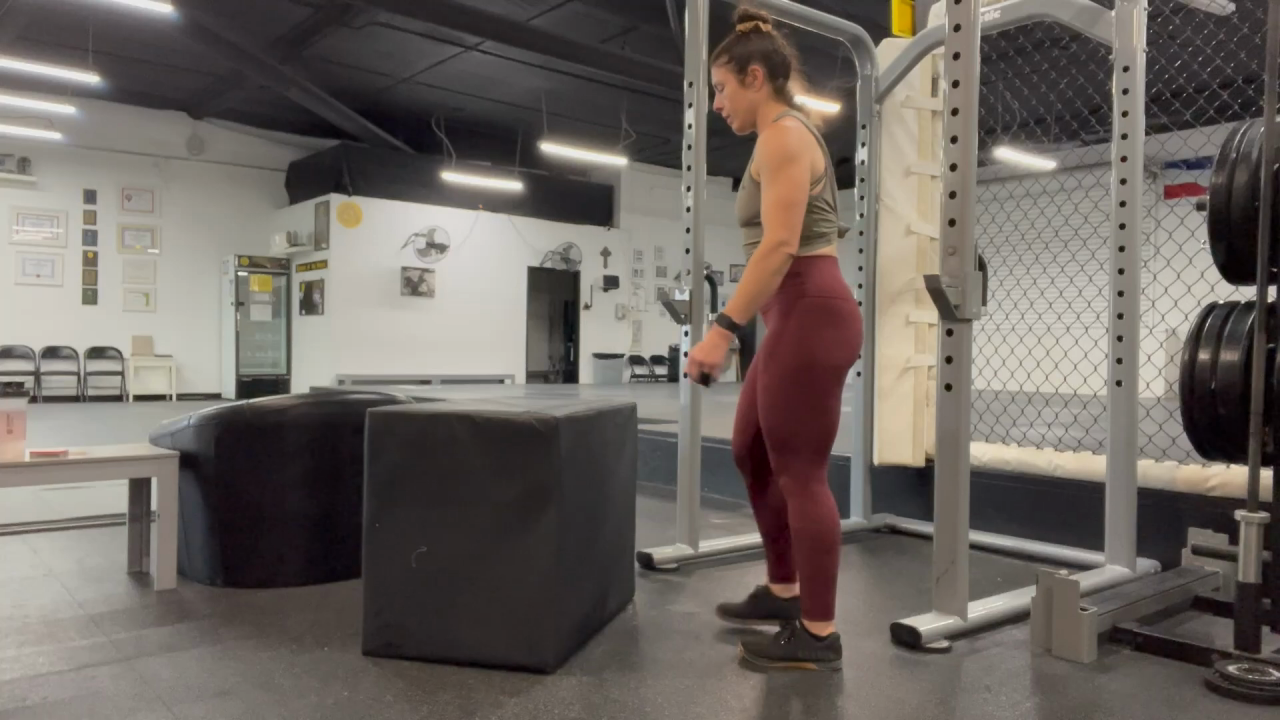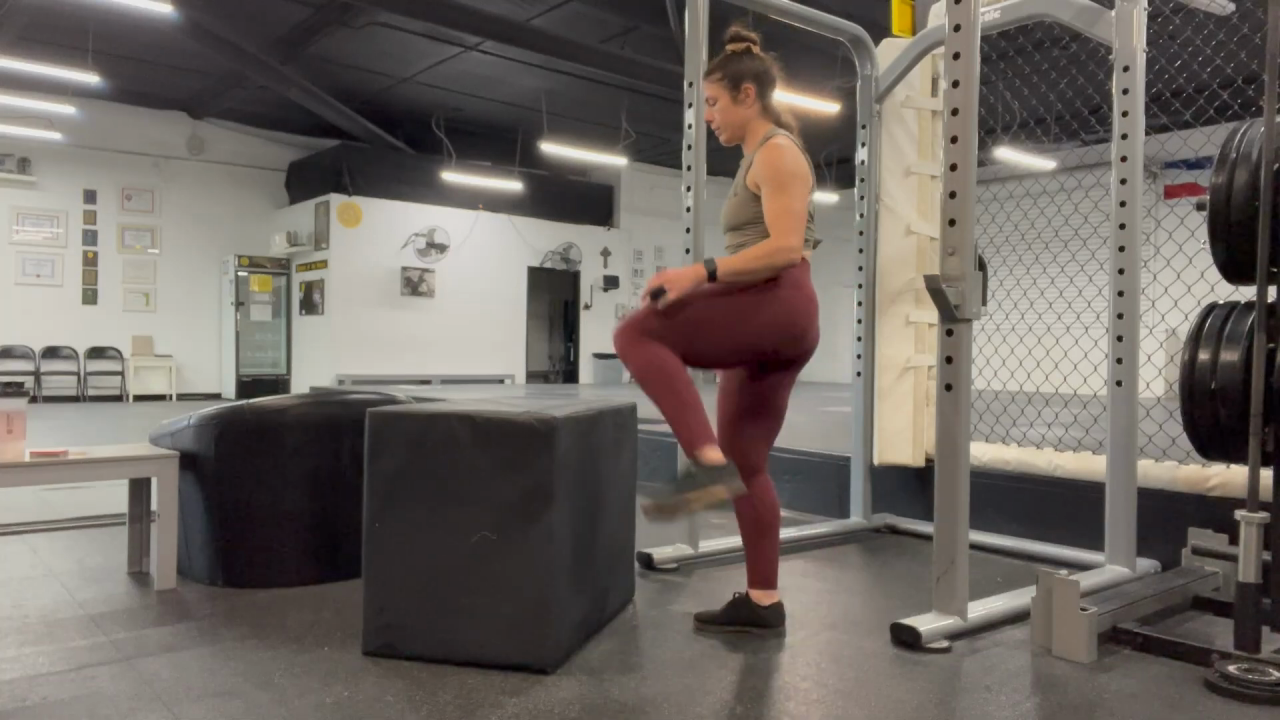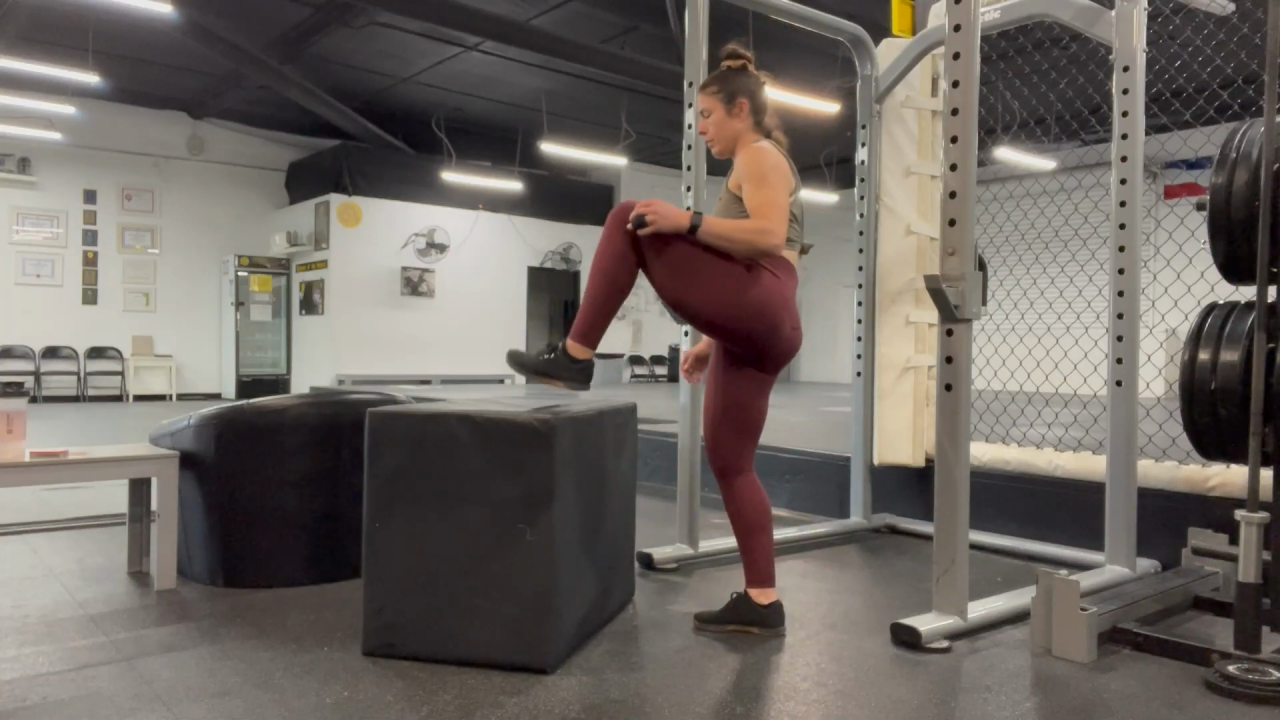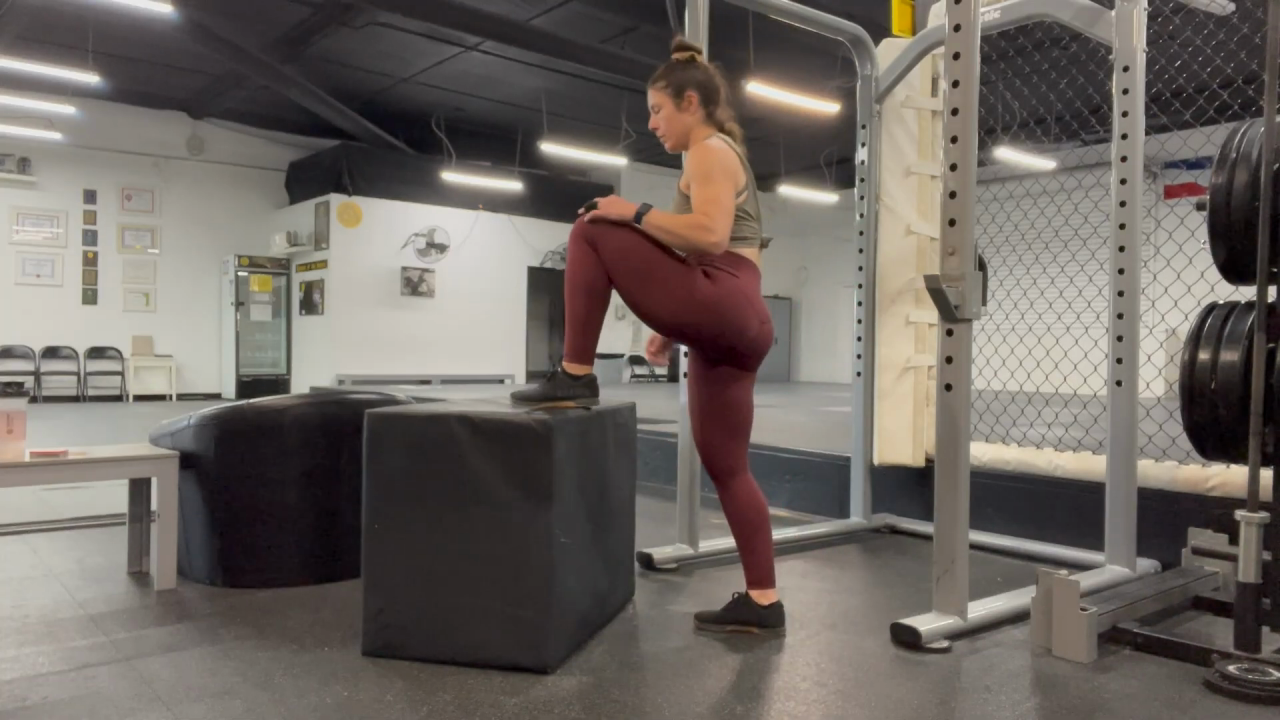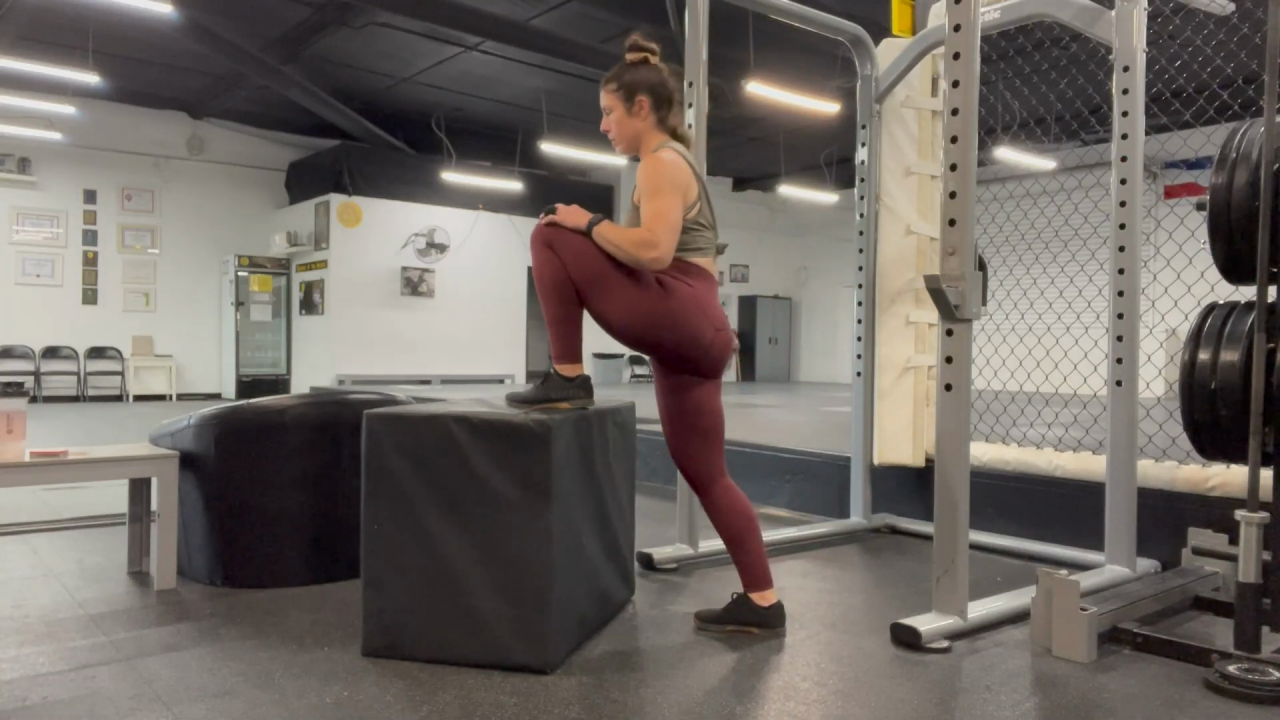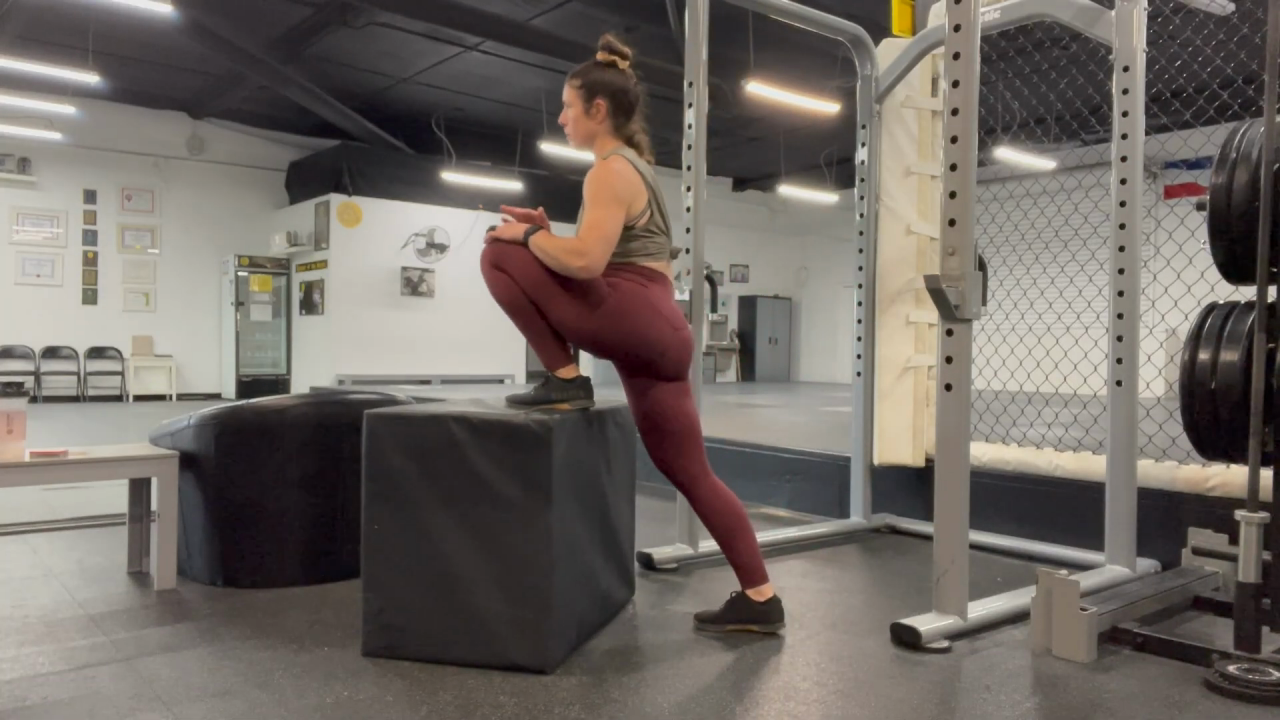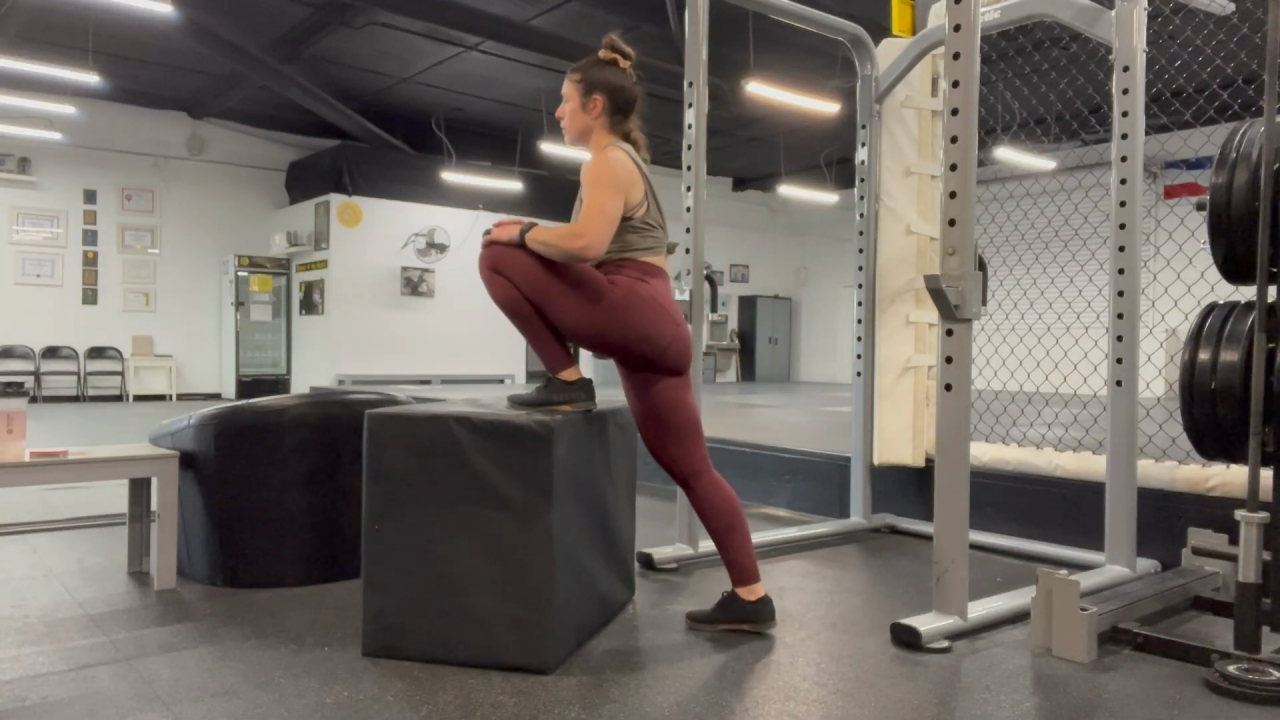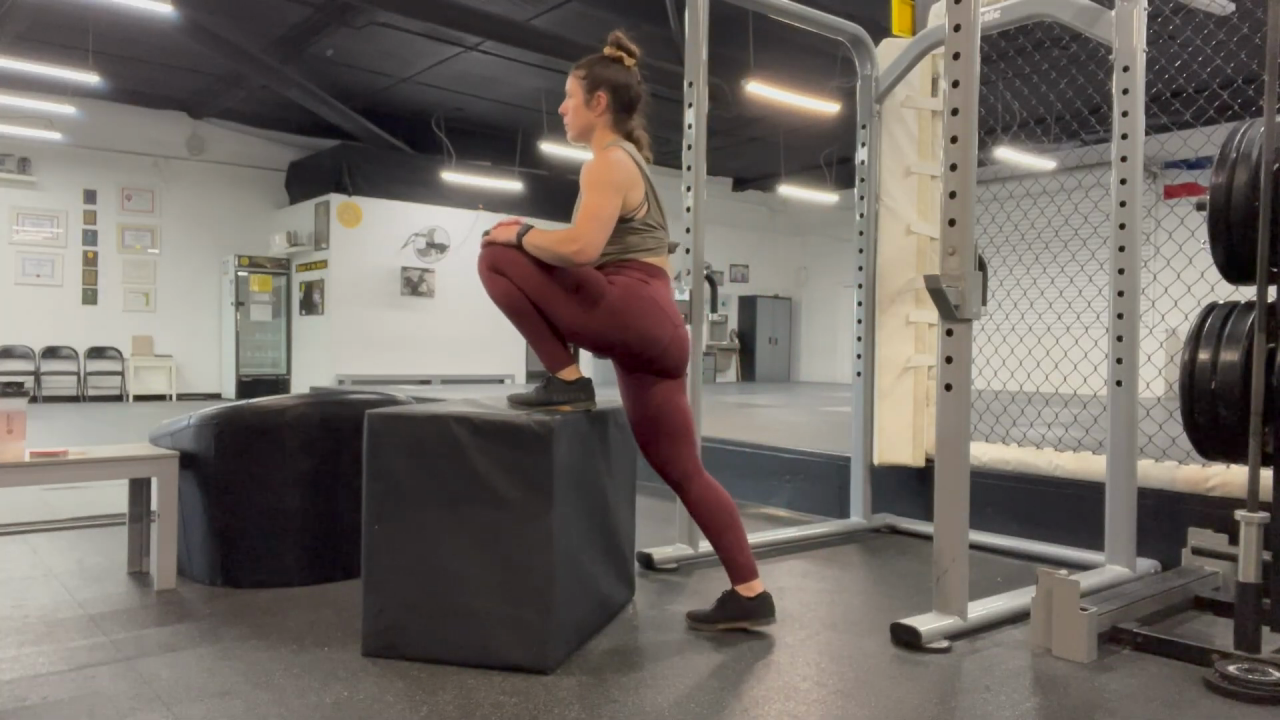
dt=0.5s
person 1, frame 1
left shoulder: (782, 137)
right shoulder: (789, 136)
left elbow: (779, 247)
left wrist: (722, 328)
left hip: (809, 316)
right hip: (802, 315)
left knee: (799, 475)
right knee: (751, 455)
left ankle: (817, 634)
right ankle: (783, 591)
person 1, frame 2
left shoulder: (777, 152)
right shoulder: (761, 159)
left elbow: (786, 249)
left wrist: (702, 276)
right wrist: (724, 321)
left hip: (779, 311)
right hip: (775, 327)
left knee: (636, 338)
right knee: (745, 463)
left ankle: (708, 465)
right ankle: (762, 601)
person 1, frame 3
left shoulder: (760, 155)
right shoulder: (755, 166)
left elbow: (769, 239)
left wrist: (685, 222)
right wrist: (711, 341)
left hip: (759, 309)
right hip: (759, 332)
left knee: (631, 218)
right knee: (730, 465)
left ankle: (575, 357)
right ankle: (761, 602)
person 1, frame 4
left shoulder: (708, 152)
right shoulder: (722, 156)
left elbow: (709, 237)
left wrist: (636, 214)
right wrist: (674, 327)
left hip: (720, 312)
right hip: (737, 327)
left knee: (592, 233)
right knee: (726, 467)
left ankle: (575, 377)
right ankle: (762, 602)
person 1, frame 5
left shoulder: (661, 162)
right shoulder: (674, 161)
left elbow: (654, 252)
left wrist: (588, 225)
right wrist: (593, 234)
left hip: (675, 319)
right hip: (700, 332)
left knee: (551, 237)
right knee: (706, 474)
left ankle: (567, 379)
right ankle: (761, 601)
person 1, frame 6
left shoulder: (608, 170)
right shoulder: (630, 166)
left elbow: (587, 262)
left wrist: (529, 237)
right wrist: (547, 231)
left hip: (633, 323)
right hip: (659, 335)
left knee: (499, 255)
right knee: (690, 473)
left ankle: (564, 381)
right ankle: (759, 598)
person 1, frame 7
left shoulder: (606, 161)
right shoulder: (624, 161)
left elbow: (587, 245)
left wrist: (524, 234)
right wrist: (538, 238)
left hip: (634, 317)
right hip: (656, 330)
left knee: (499, 257)
right knee: (690, 468)
left ankle: (567, 382)
right ankle: (749, 596)
person 1, frame 8
left shoulder: (607, 162)
right shoulder: (627, 160)
left elbow: (582, 249)
left wrist: (521, 234)
right wrist: (534, 238)
left hip: (632, 317)
right hip: (653, 328)
left knee: (497, 258)
right knee: (682, 470)
left ankle: (567, 381)
right ankle: (748, 593)
